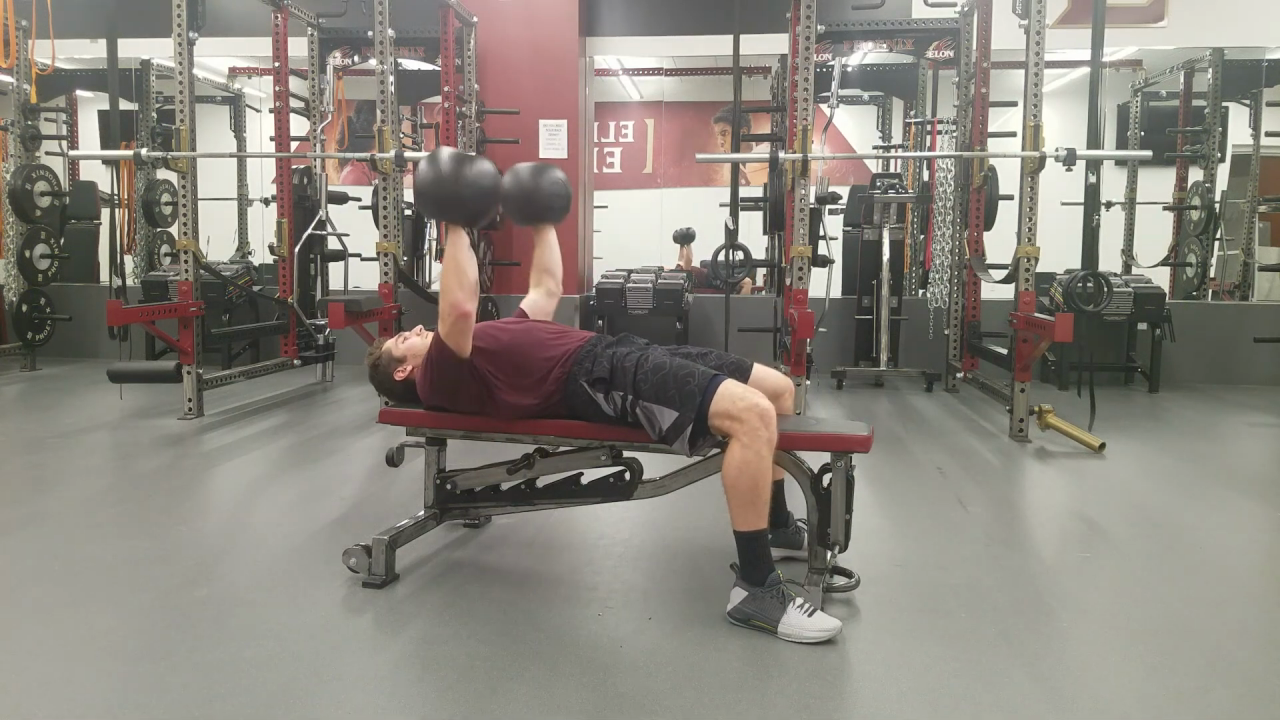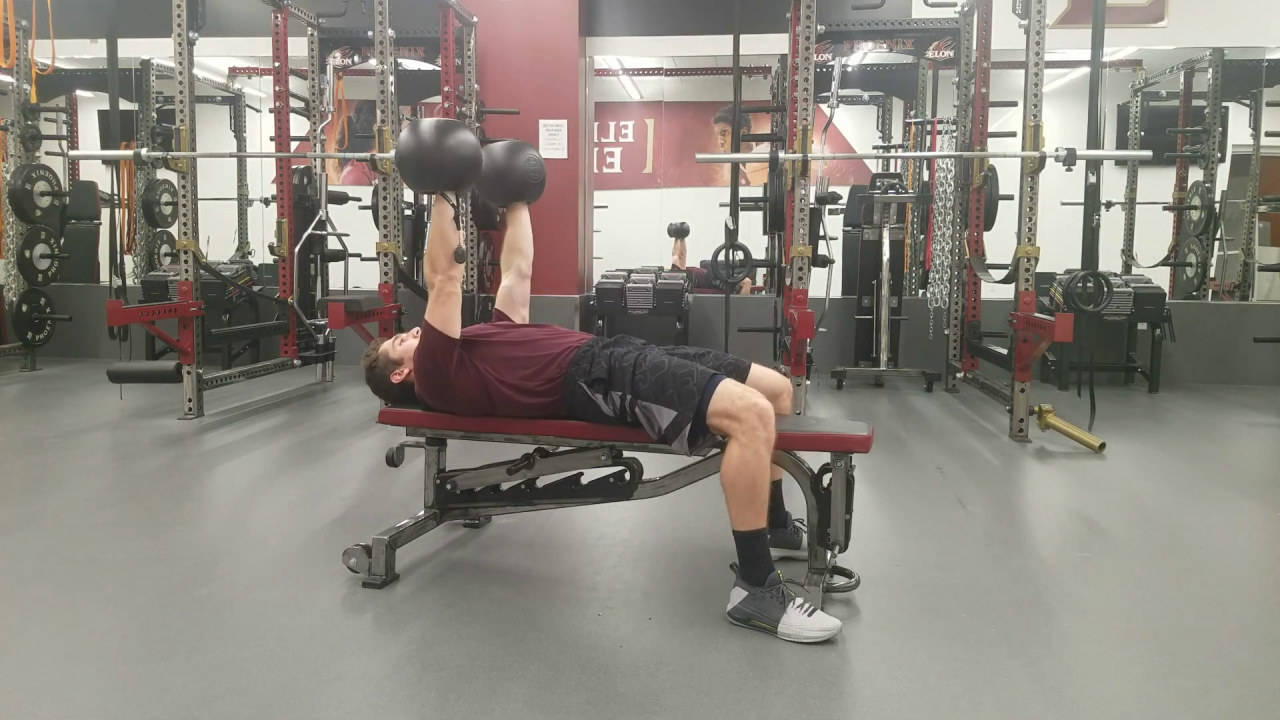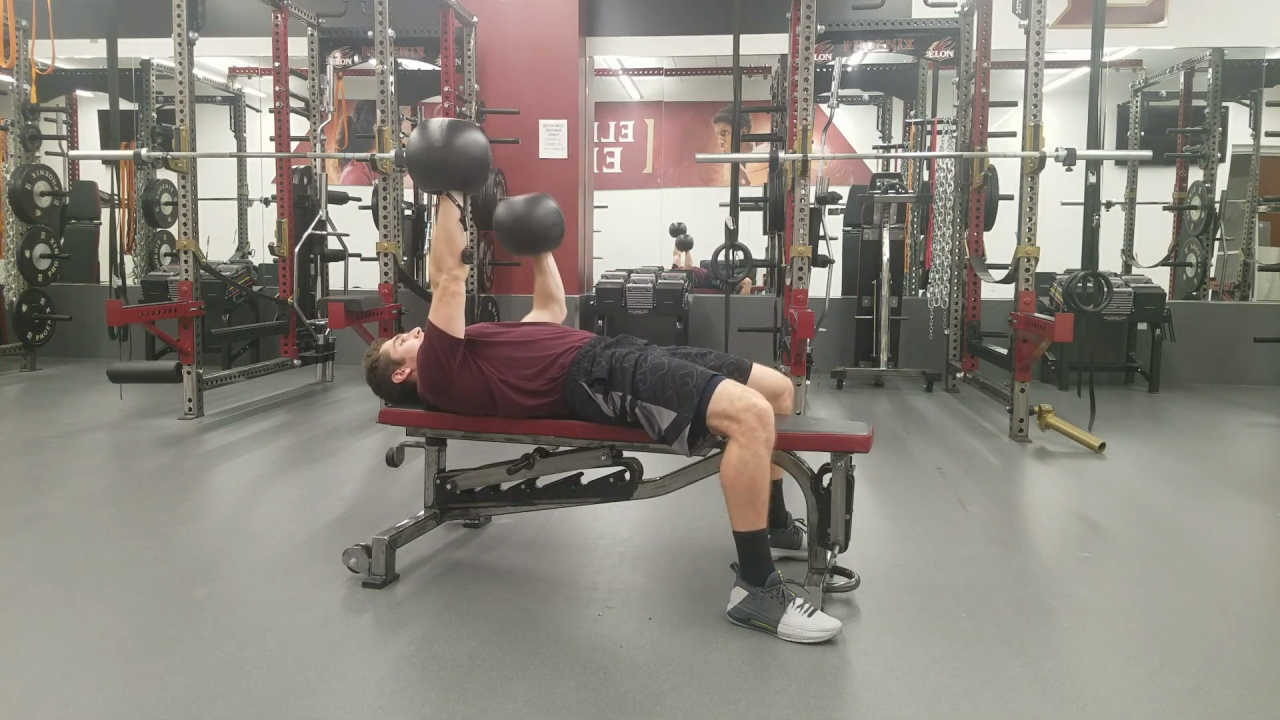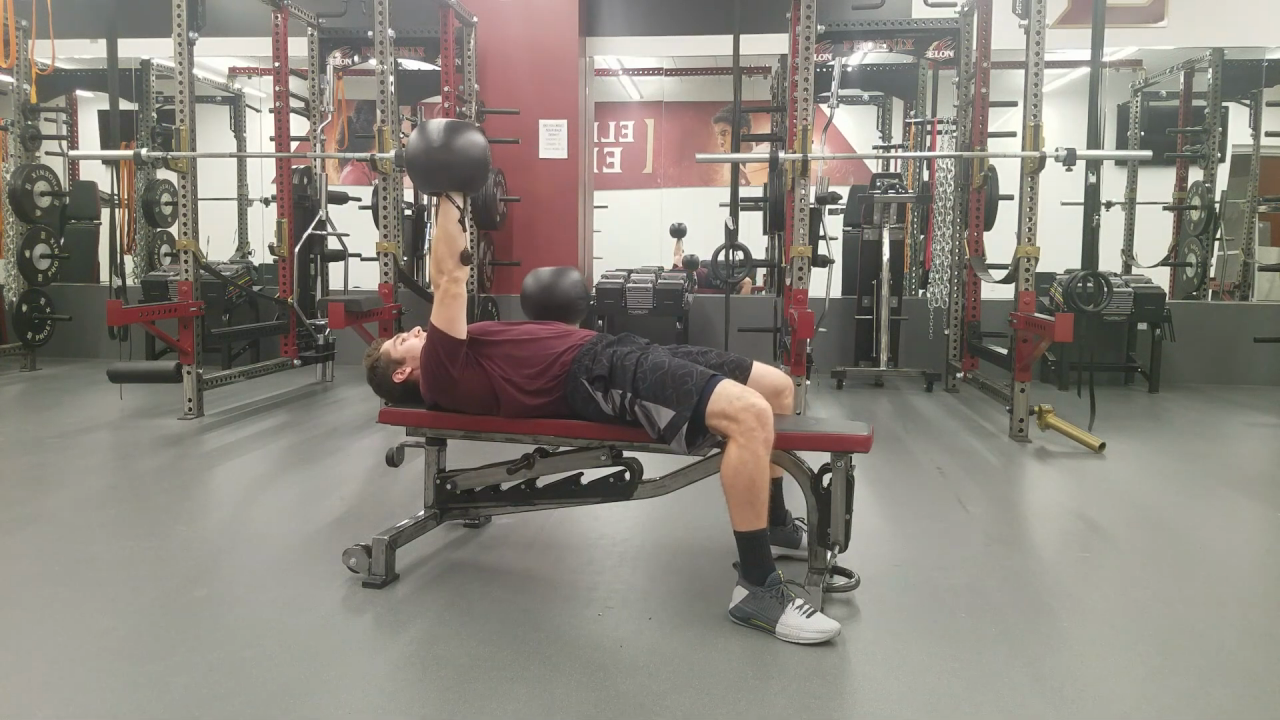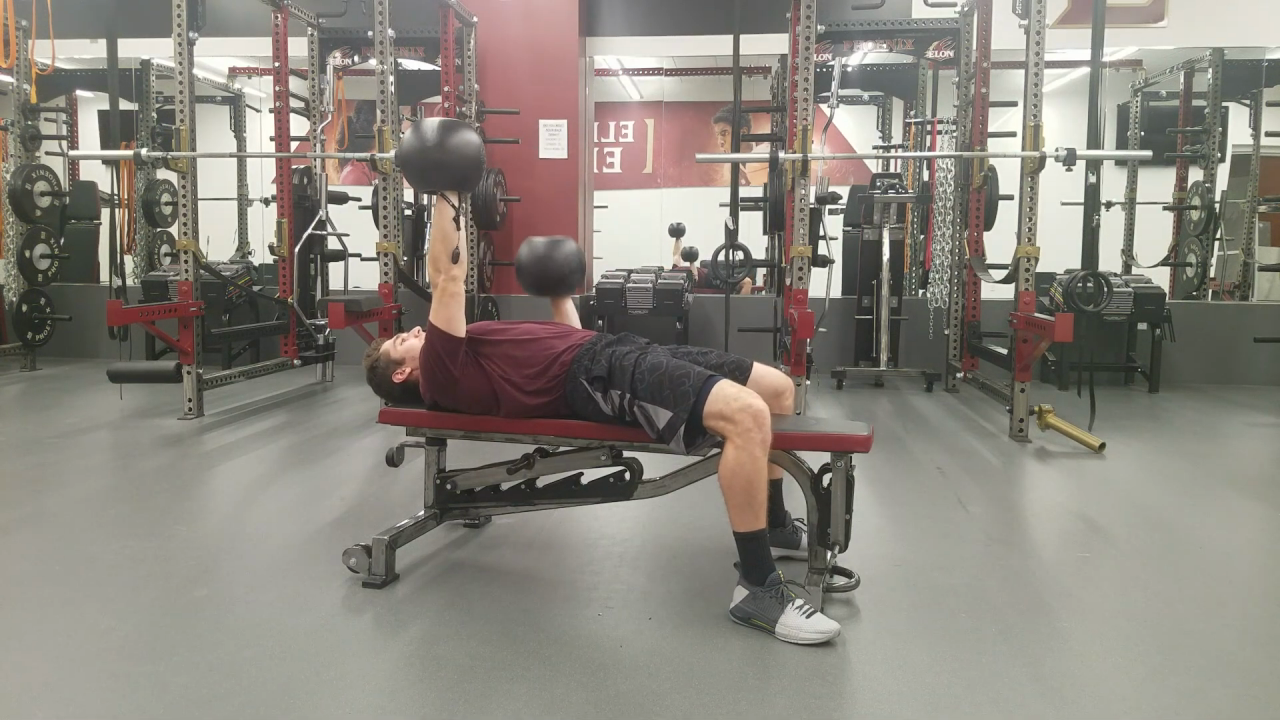
dt=0.4s
person 1, frame 1
left shoulder: (478, 340)
right shoulder: (439, 378)
left elbow: (547, 287)
right elbow: (461, 308)
left wrist: (543, 219)
right wrist: (452, 225)
right hip: (599, 377)
left knee: (778, 390)
right knee: (753, 415)
left ankle: (779, 524)
right ankle: (756, 588)
person 1, frame 2
left shoulder: (474, 349)
right shoulder: (439, 375)
left elbow: (516, 273)
right elbow: (444, 279)
left wrist: (517, 202)
right wrist: (441, 196)
right hip: (596, 378)
left knee: (776, 389)
right knee: (750, 414)
left ankle: (776, 524)
right ankle: (756, 587)
person 1, frame 3
left shoulder: (468, 358)
right shoulder: (437, 378)
left elbow: (552, 310)
right elbow: (449, 283)
left wrist: (539, 247)
right wrist: (446, 197)
right hip: (593, 381)
left knee: (777, 390)
right knee: (749, 420)
left ankle: (778, 527)
right ankle: (756, 590)
person 1, frame 4
left shoulder: (470, 355)
right shoulder: (439, 375)
right elbow: (450, 281)
right wrist: (448, 197)
right hip: (599, 377)
left knee: (776, 388)
right knee: (750, 416)
left ankle: (776, 525)
right ankle: (758, 589)
person 1, frame 5
left shoulder: (468, 355)
right shoulder: (437, 375)
right elbow: (448, 280)
right wrist: (443, 196)
right hip: (596, 375)
left knee: (777, 390)
right knee: (747, 416)
left ankle: (777, 528)
right ankle: (758, 589)
